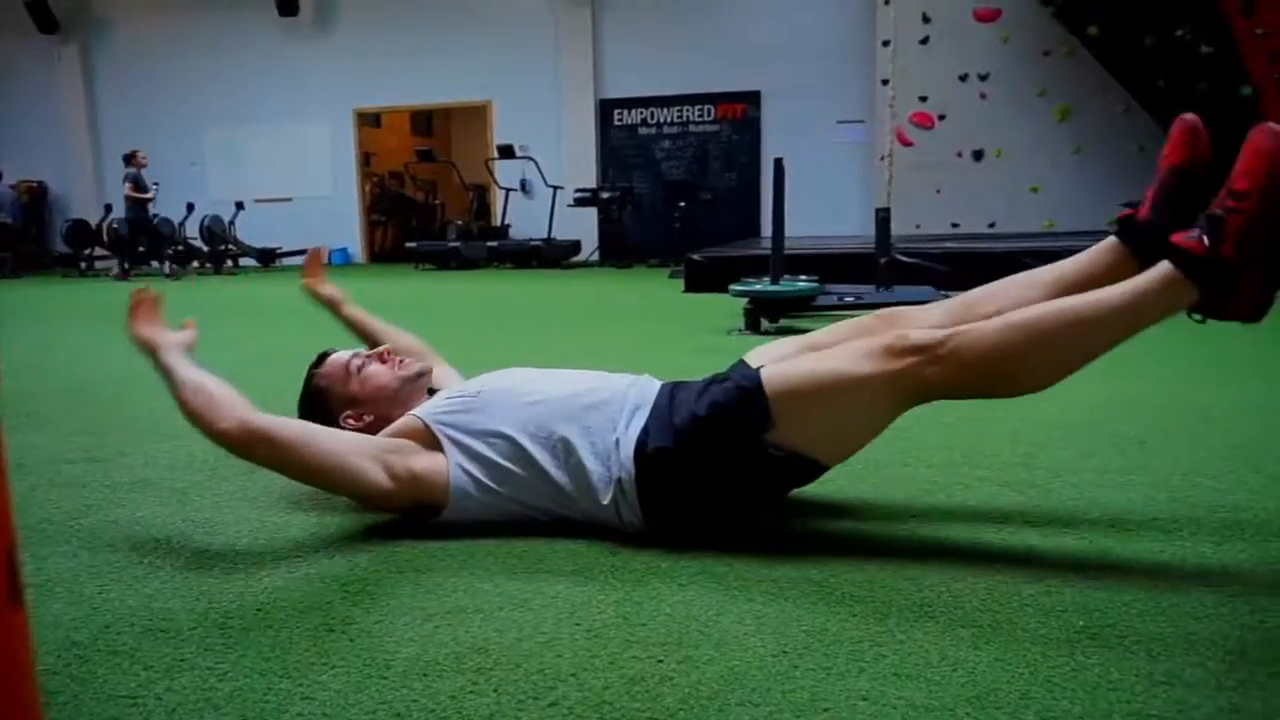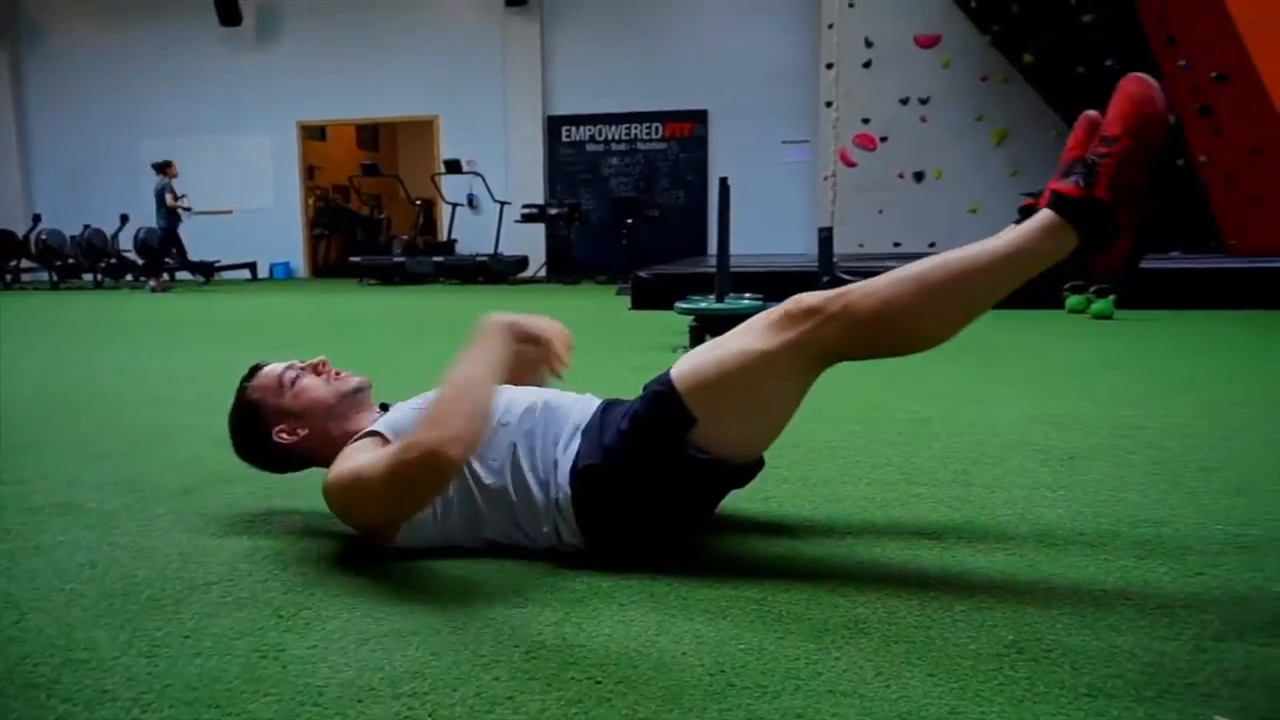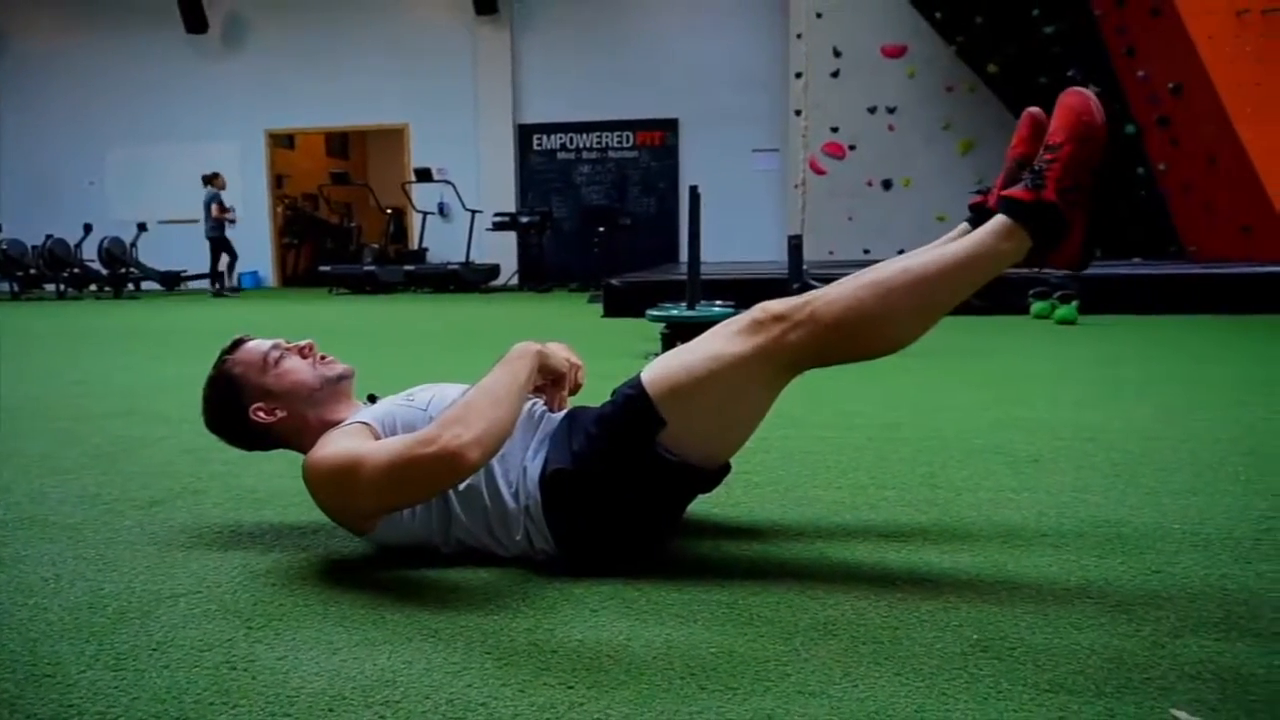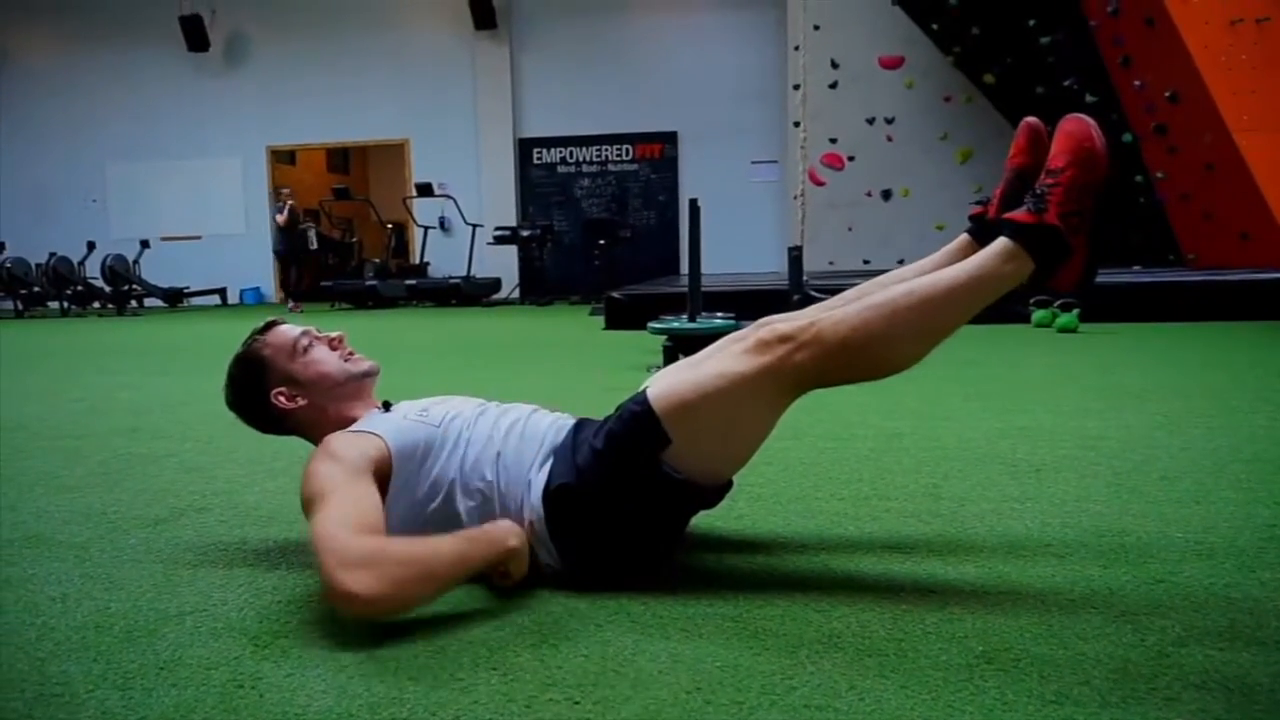
dt=1s
person 1, frame 1
left shoulder: (450, 407)
right shoulder: (398, 463)
left elbow: (420, 353)
right elbow: (245, 427)
left wrist: (334, 297)
right wrist: (171, 353)
left hip: (682, 418)
right hip: (677, 466)
left knee: (906, 323)
right knee: (920, 355)
left ankle: (1138, 247)
person 1, frame 2
left shoulder: (396, 435)
right shoulder: (358, 484)
left elbow: (496, 399)
right elbow: (441, 448)
left wrist: (518, 342)
right wrist: (496, 331)
left hip: (623, 449)
right hip: (617, 484)
left knee: (818, 315)
right knee: (815, 321)
left ankle: (1055, 224)
right ankle: (1075, 223)
person 1, frame 3
left shoulder: (379, 420)
right shoulder: (335, 464)
right elbow: (458, 451)
left wrist: (540, 372)
right wrist: (523, 355)
left hip: (590, 453)
right hip: (586, 489)
left knee: (779, 322)
right knee: (784, 327)
left ankle: (995, 224)
right ankle: (1026, 225)
person 1, frame 4
left shoulder: (400, 426)
right shoulder: (342, 459)
right elbow: (356, 581)
left wrist: (539, 466)
right wrist: (491, 540)
left hip: (594, 466)
right hip: (590, 502)
left knee: (784, 331)
right knee: (788, 349)
left ankle: (988, 240)
right ankle: (1028, 248)
